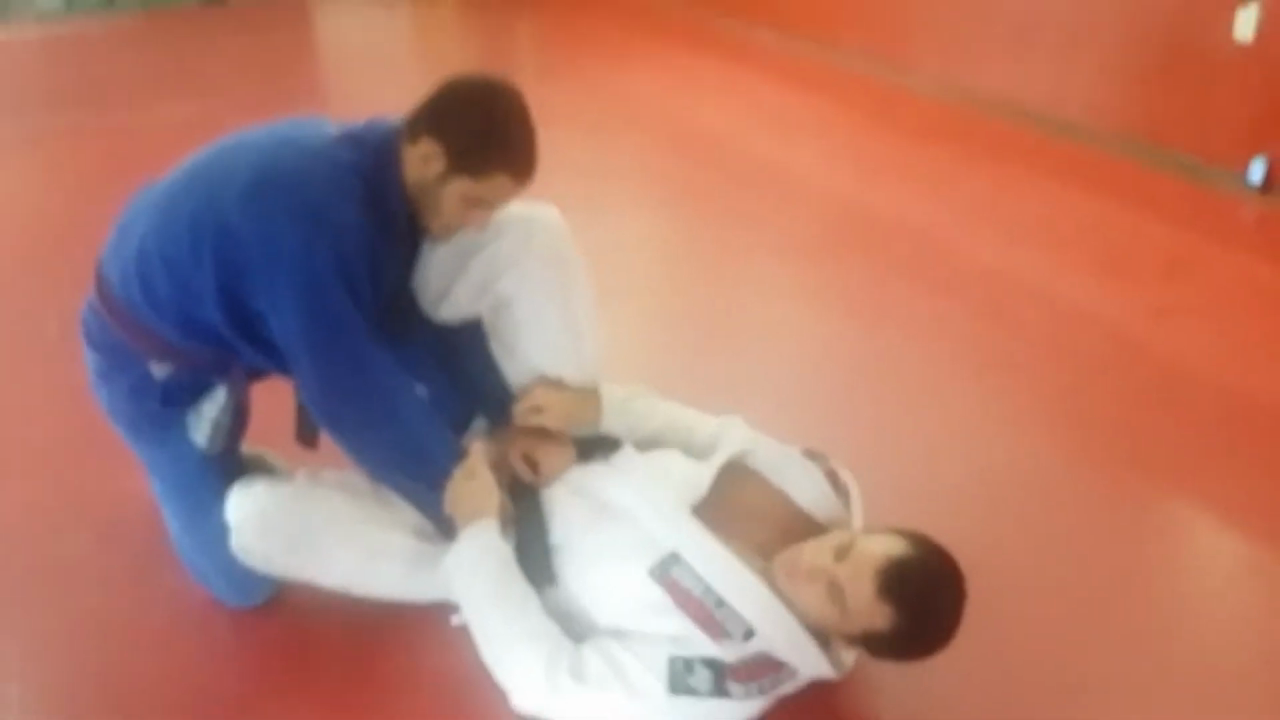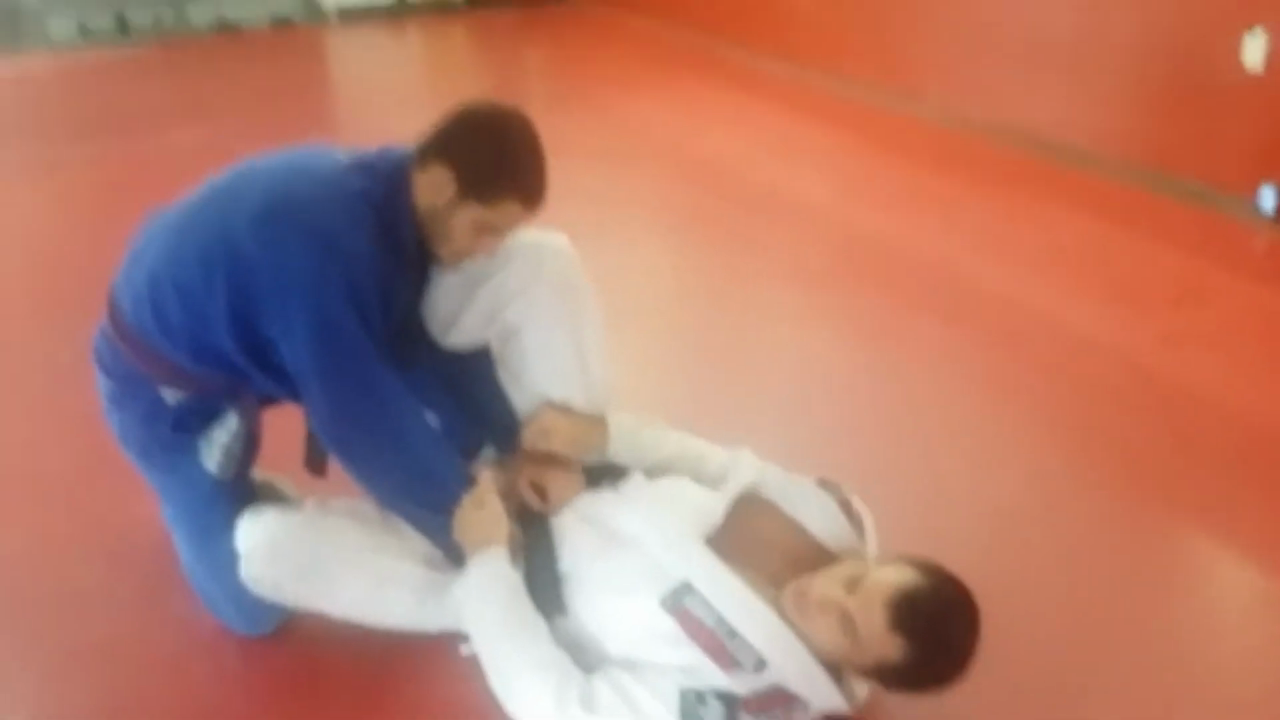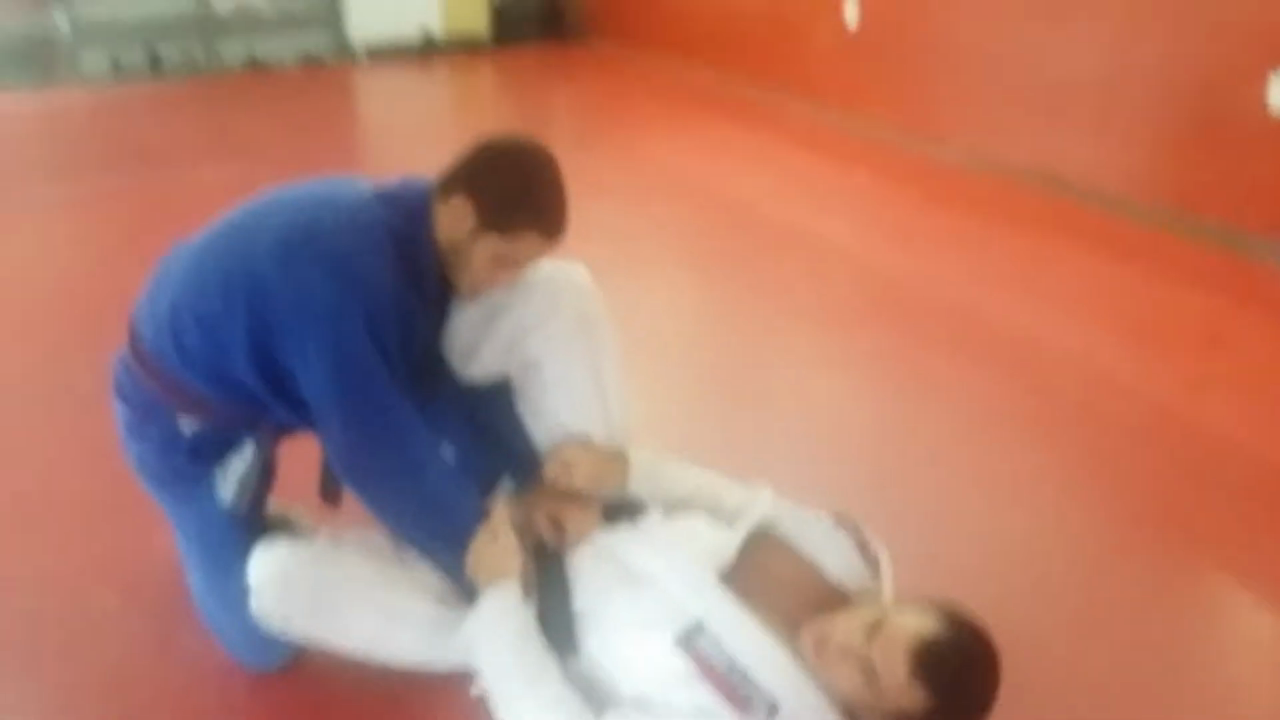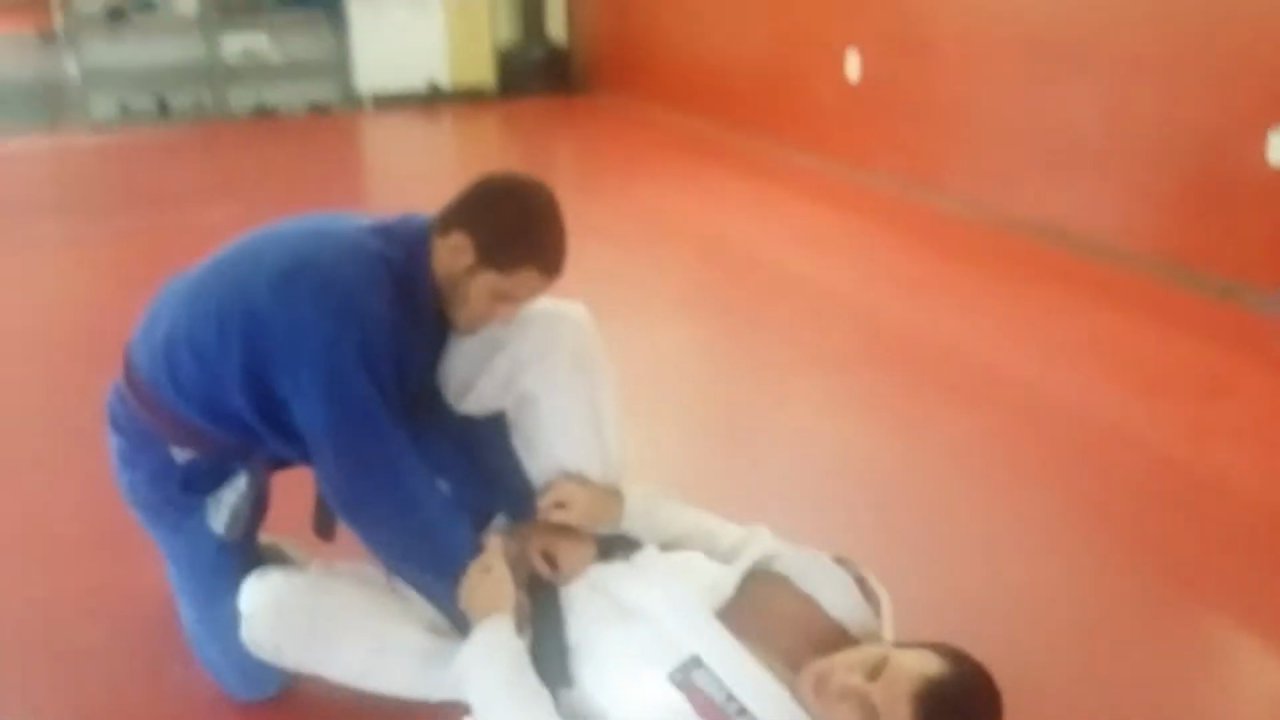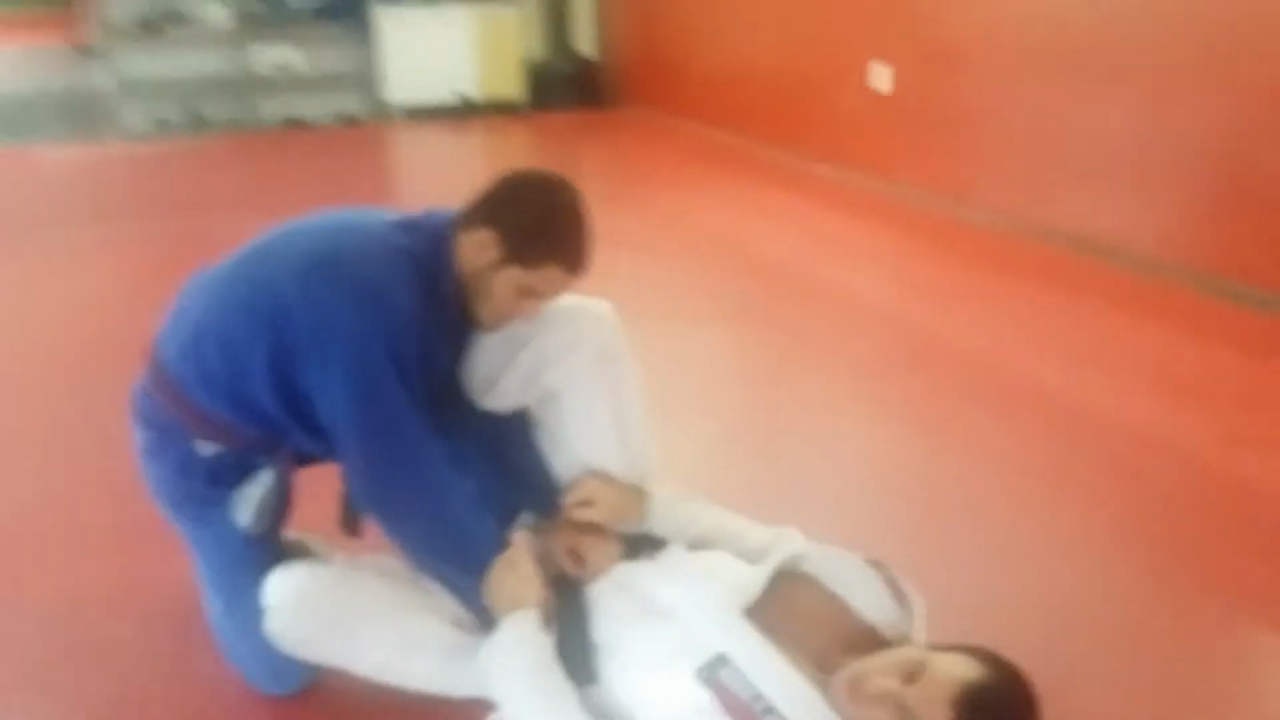
dt=0.1s
person 1, frame 1
right shoulder: (821, 491)
right elbow: (718, 438)
left wrist: (477, 534)
right wrist: (595, 406)
left hip: (511, 552)
right hip: (580, 461)
left knee: (255, 514)
person 1, frame 2
right shoulder: (832, 518)
right elbow: (728, 468)
left wrist: (486, 561)
right wrist: (604, 432)
left hip: (520, 580)
right hip: (577, 472)
left knee: (264, 543)
person 1, frame 3
right shoulder: (849, 558)
right elbow: (742, 504)
left wrist: (501, 588)
right wrist: (622, 465)
right hip: (601, 548)
left knee: (276, 594)
person 1, frame 4
right shoulder: (848, 601)
right elbow: (744, 550)
left wrist: (490, 634)
right wrist: (620, 509)
right hip: (609, 563)
left knee: (267, 608)
right knee: (553, 328)
person 1, frame 5
right shoulder: (877, 600)
right elbow: (759, 547)
left wrist: (517, 625)
right wrist: (643, 505)
left hip: (551, 646)
right hip: (618, 552)
left knee: (293, 597)
person 2, frame 1
left shoulder: (376, 168)
right shoulder: (310, 214)
left elbow: (416, 317)
right elbow: (355, 391)
left wrist: (506, 415)
left hip: (235, 313)
right hip: (155, 353)
right knee: (245, 578)
person 2, frame 2
left shoulder: (386, 195)
right shoulder: (322, 240)
left elbow: (425, 345)
right elbow: (365, 416)
left wrist: (513, 443)
left hip: (246, 339)
right hip: (169, 377)
right knee: (254, 606)
person 2, frame 3
left shoulder: (410, 229)
right shoulder: (343, 270)
left elbow: (443, 380)
right elbow: (382, 450)
left wrist: (530, 480)
left hip: (266, 373)
right hip: (185, 407)
right knee: (263, 641)
right ankle: (215, 527)
person 2, frame 4
left shoulder: (406, 263)
right shoulder: (340, 302)
left elbow: (440, 413)
right elbow: (375, 481)
left wrist: (524, 515)
left hip: (262, 404)
right hip: (179, 437)
right knee: (254, 672)
right ankle: (206, 556)
person 2, frame 5
left shoulder: (431, 261)
right shoulder: (365, 296)
left elbow: (469, 408)
right elbow: (400, 476)
left wrist: (547, 513)
left hip: (290, 401)
right hip: (205, 435)
right knee: (280, 666)
right ankle: (231, 553)
